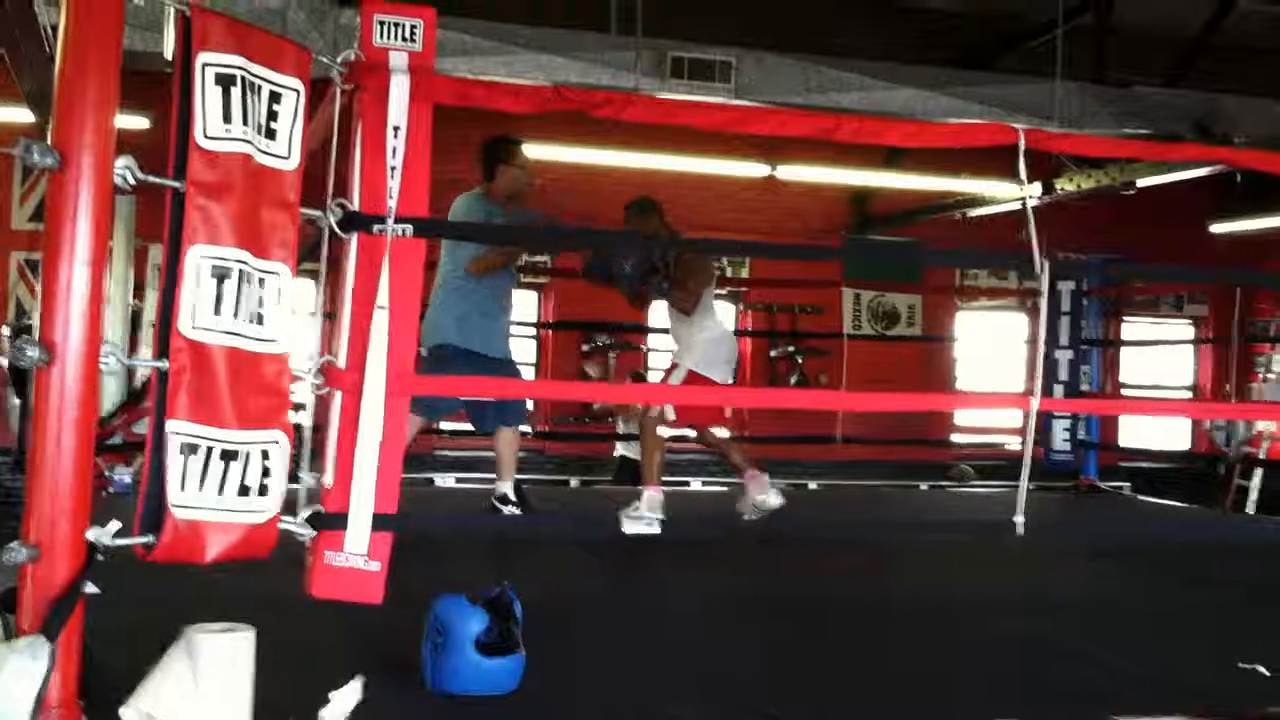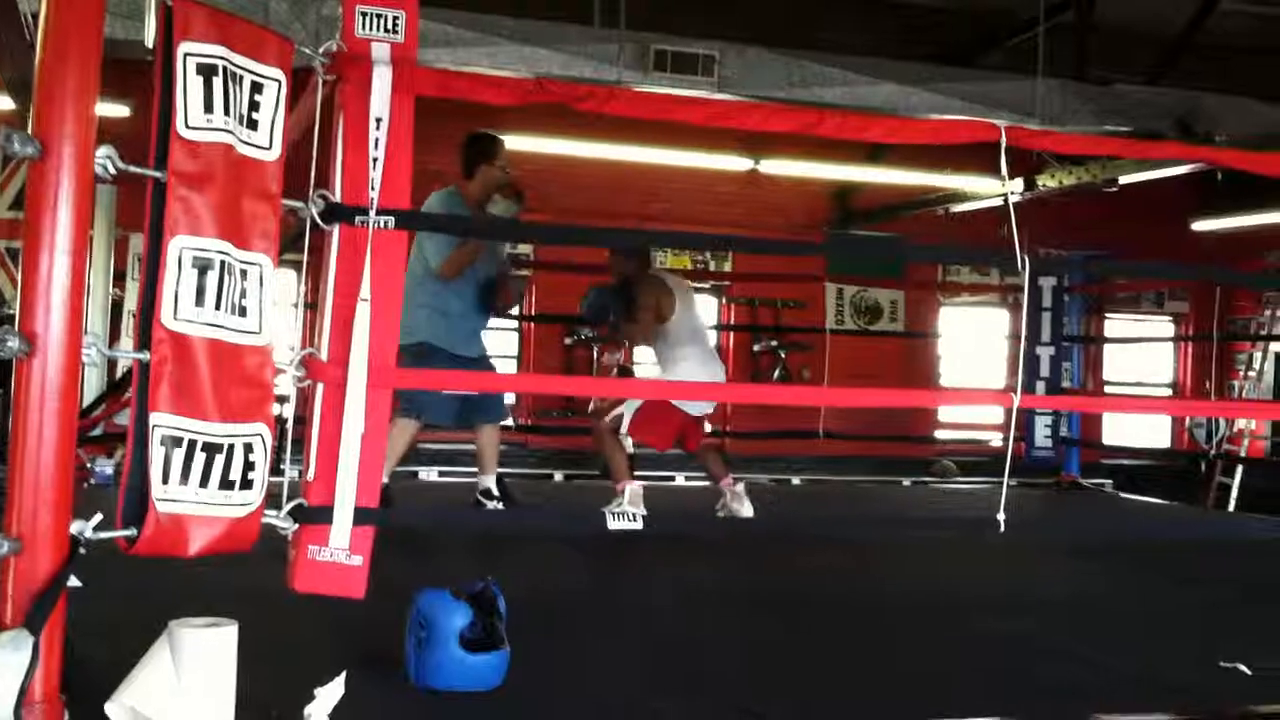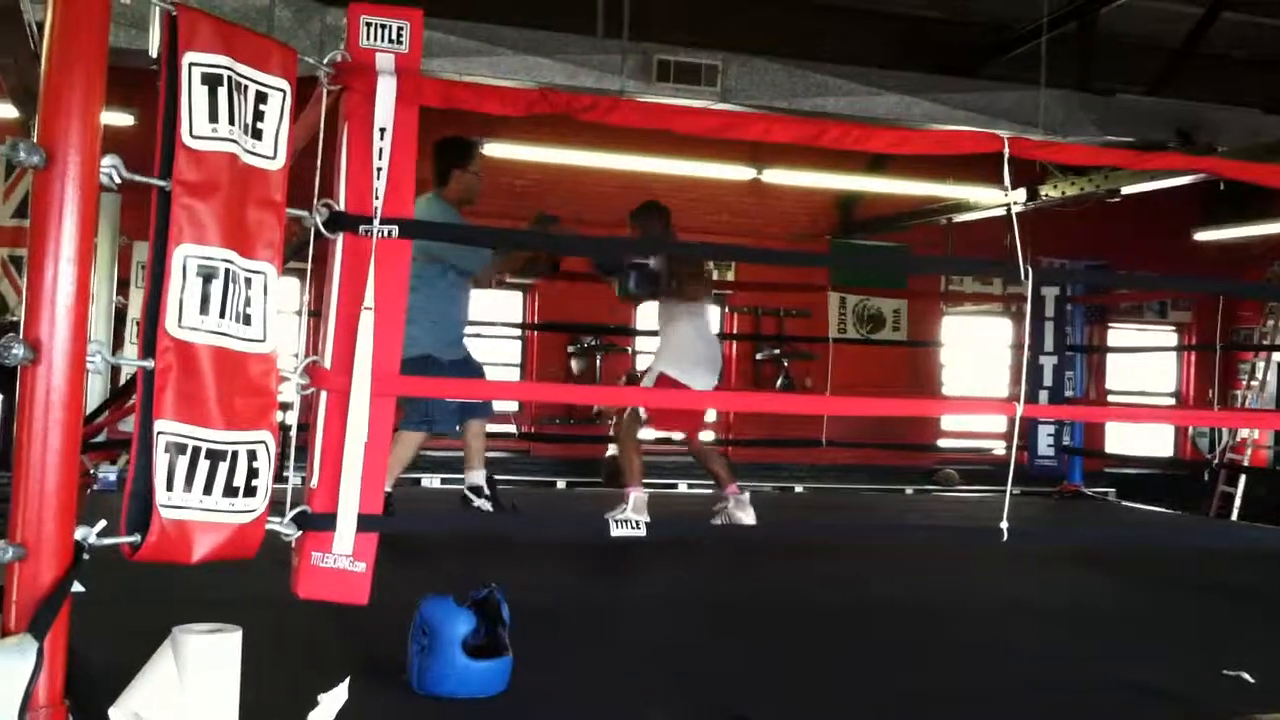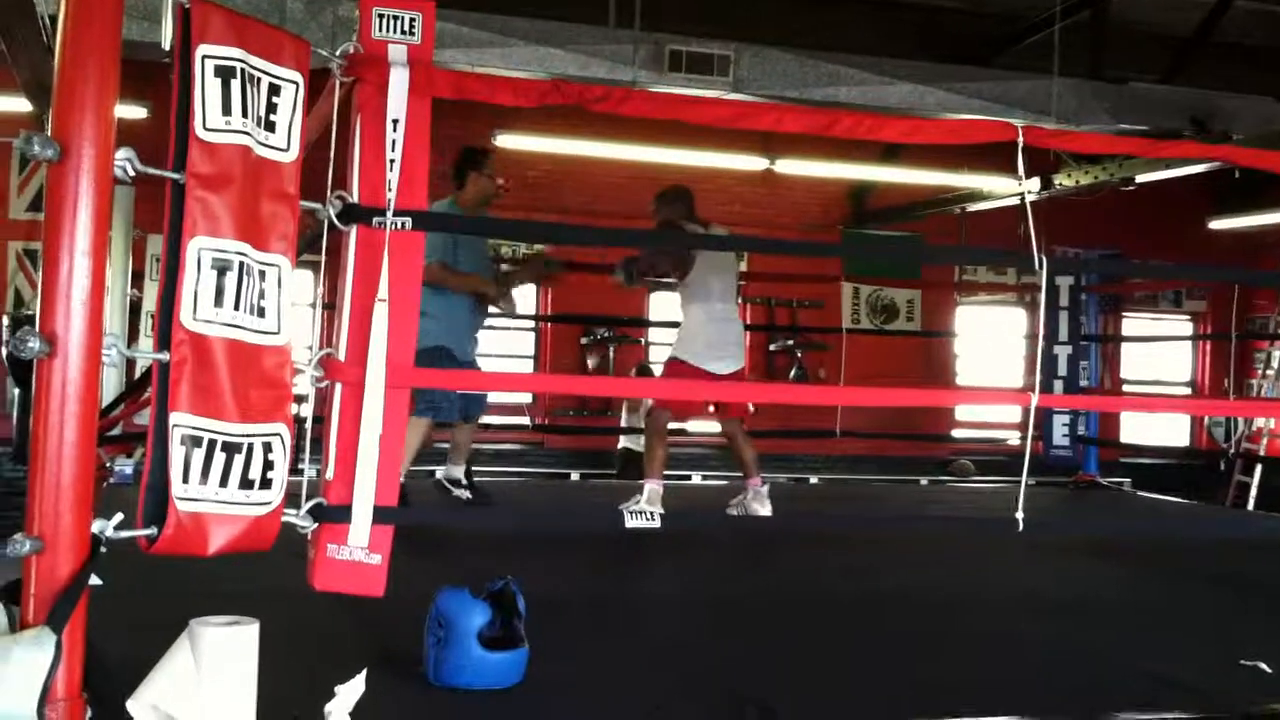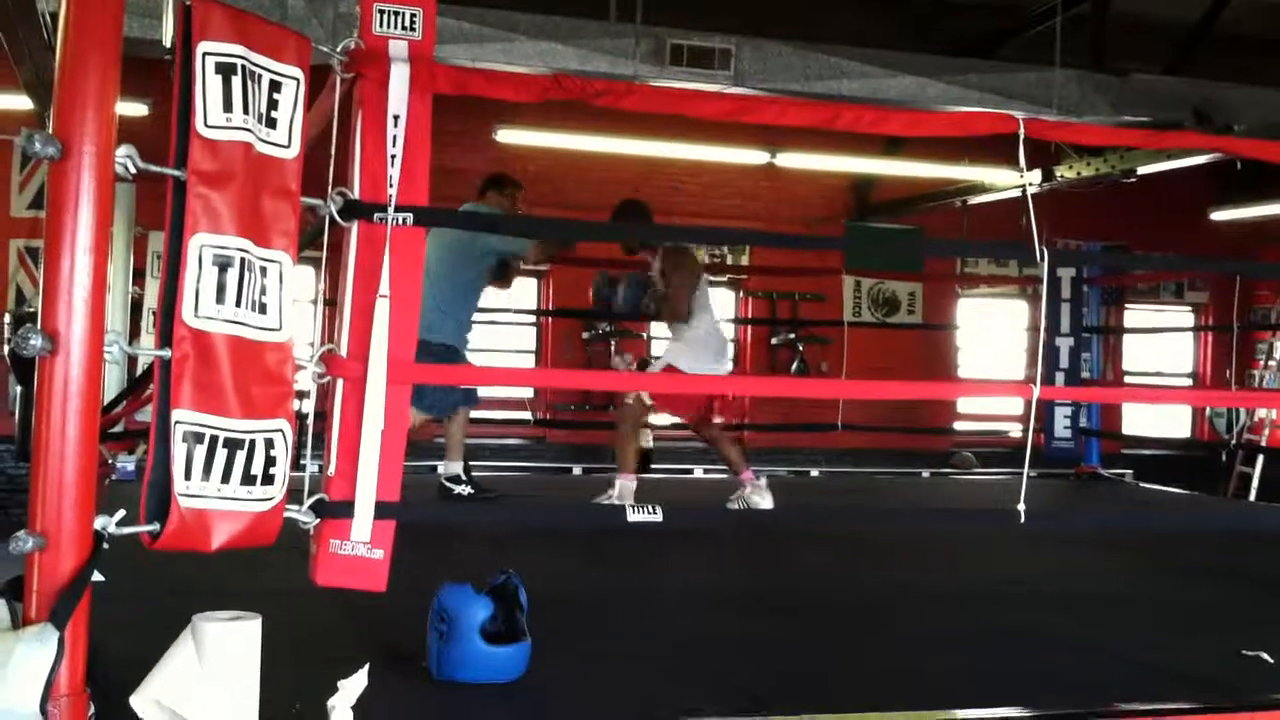
dt=0.3s
person 1, frame 1
left shoulder: (512, 213)
right shoulder: (470, 205)
right elbow: (476, 263)
left hip: (491, 338)
right hip: (454, 333)
left knee: (509, 412)
right knee: (423, 407)
left ankle: (505, 494)
person 1, frame 2
left shoulder: (487, 214)
right shoulder: (441, 206)
left elbow: (496, 286)
right elbow: (446, 268)
left wrist: (503, 294)
left hip: (465, 337)
right hip: (429, 330)
left knee: (488, 408)
right knee: (421, 409)
left ankle: (489, 488)
person 1, frame 3
left shoulder: (442, 212)
right shoulder: (436, 216)
left elbow: (473, 268)
right elbow: (488, 268)
left wrist: (529, 261)
right wrist: (537, 249)
left hip: (445, 340)
right hip: (422, 340)
left knee: (475, 403)
right knee: (425, 419)
left ankle: (476, 486)
right ankle: (377, 493)
person 1, frame 4
right shoulder: (442, 215)
left elbow: (489, 279)
right elbow: (428, 271)
left wrist: (529, 270)
right wrist: (484, 286)
left hip: (455, 337)
right hip: (430, 335)
left knee: (469, 407)
right knee: (429, 409)
left ankle: (454, 478)
person 1, frame 5
right shoulder: (483, 216)
left elbow: (501, 276)
right elbow: (534, 250)
left wrist: (505, 268)
right wrist: (559, 246)
left hip: (442, 330)
right hip: (434, 329)
left knee: (460, 397)
right knee: (425, 403)
left ankle: (454, 477)
person 2, frame 1
left shoulder: (689, 252)
left elbow: (687, 303)
right elbow: (640, 301)
left wrist: (657, 279)
left hip: (704, 352)
right hip: (702, 353)
left knee: (651, 419)
right knee: (703, 429)
left ankle: (650, 502)
right ankle: (760, 488)
person 2, frame 2
left shoulder: (646, 287)
right shoulder: (672, 282)
left elbow: (641, 337)
right wrist: (626, 318)
left hip: (684, 381)
right hip: (708, 376)
left knee: (605, 426)
right knee: (691, 440)
left ankle: (628, 499)
right ankle: (734, 496)
person 2, frame 3
left shoulder: (678, 256)
right shoulder: (668, 258)
left elbow: (700, 290)
left wrist: (663, 287)
left hip: (680, 360)
right hip: (703, 360)
left knee: (627, 425)
right knee: (693, 439)
left ankle: (634, 505)
right ankle: (737, 503)
person 2, frame 4
left shoulder: (679, 236)
right shoulder: (718, 235)
left elbow: (656, 264)
left wrist: (634, 269)
right wrist: (655, 263)
left hip: (699, 339)
right hip: (730, 339)
left knee: (658, 416)
right knee: (732, 424)
left ankle: (650, 496)
right ankle: (756, 495)
person 2, frame 5
left shoulder: (672, 254)
right shoulder: (665, 252)
left elbow: (681, 310)
left hip: (693, 350)
right hip: (708, 350)
left knee: (629, 412)
right knee: (706, 428)
left ankle: (623, 490)
right ankle: (755, 489)
